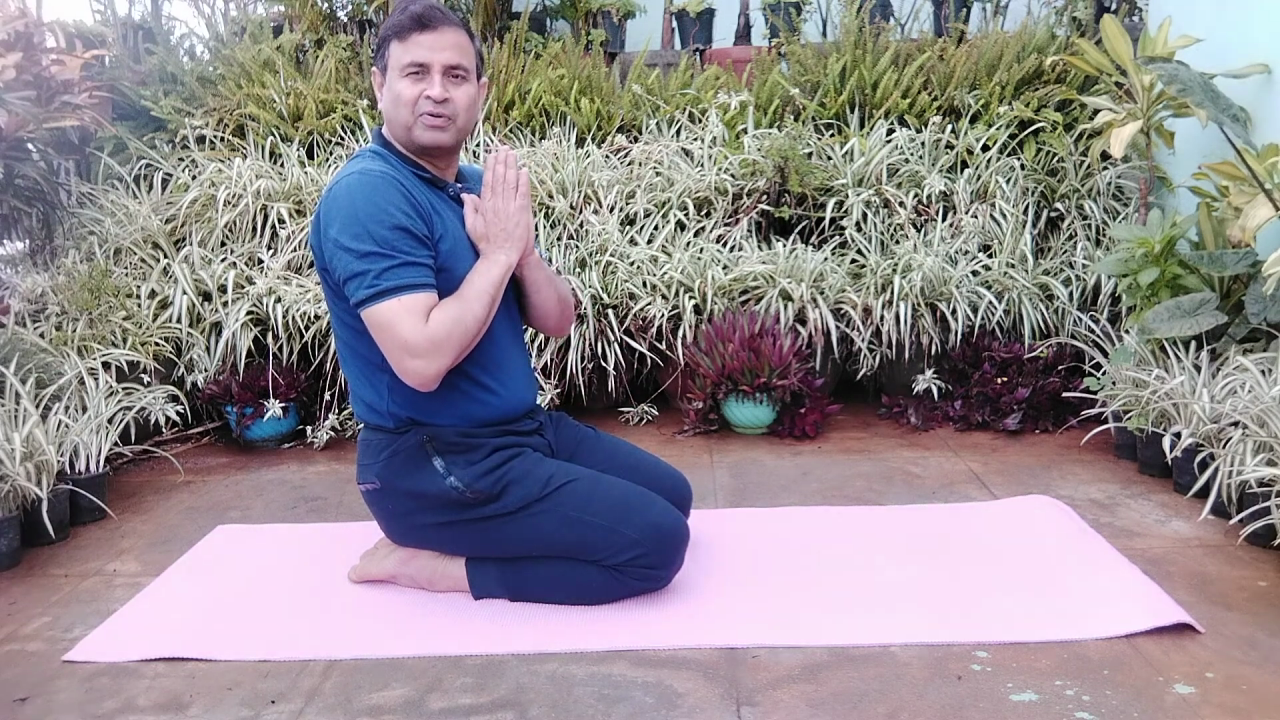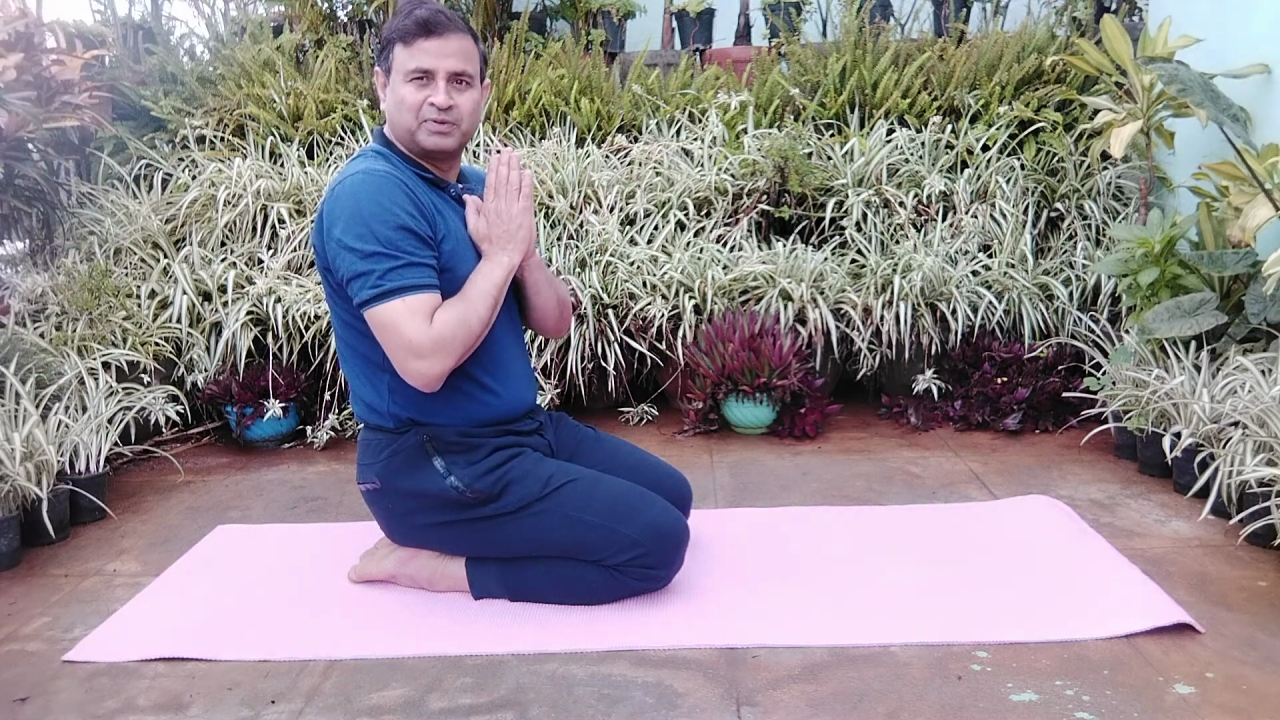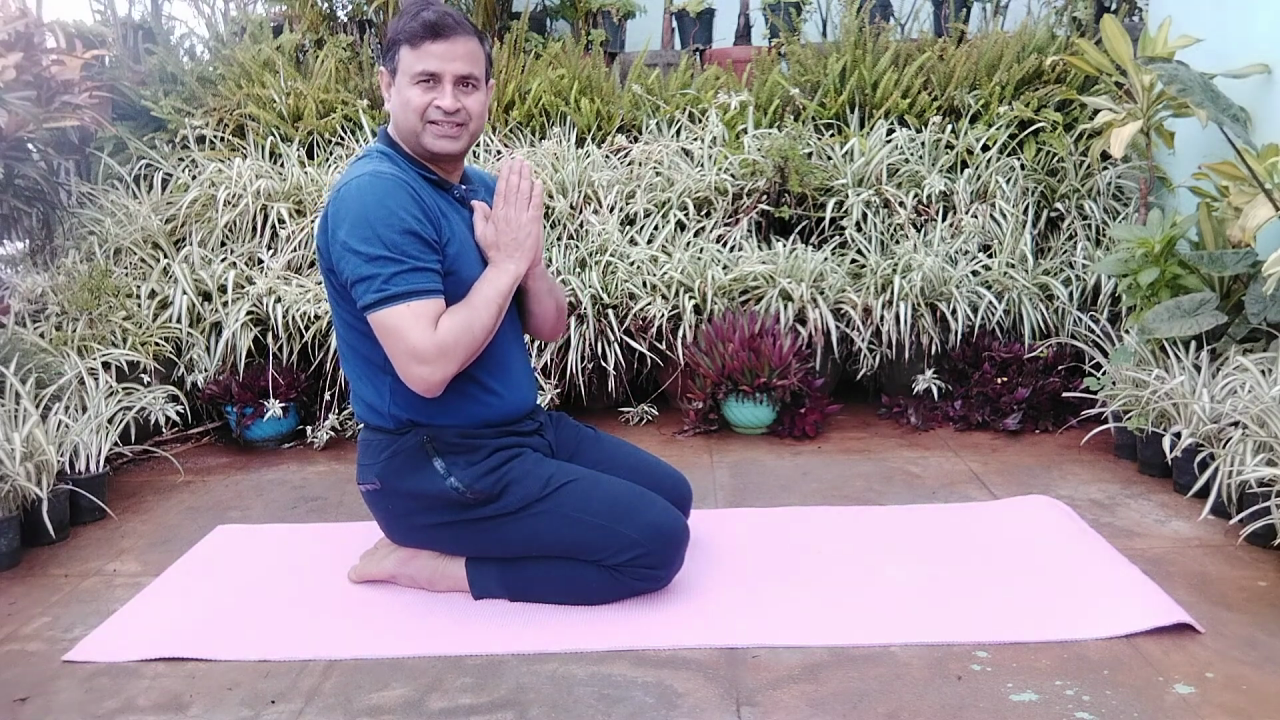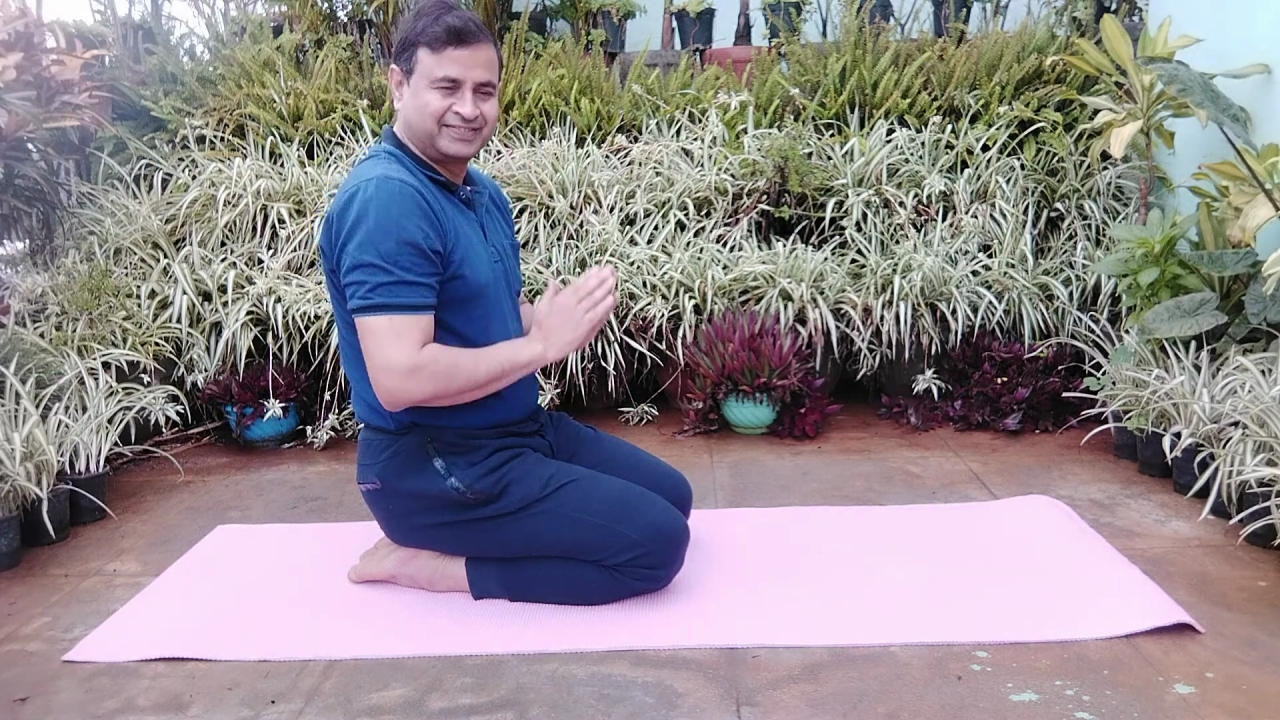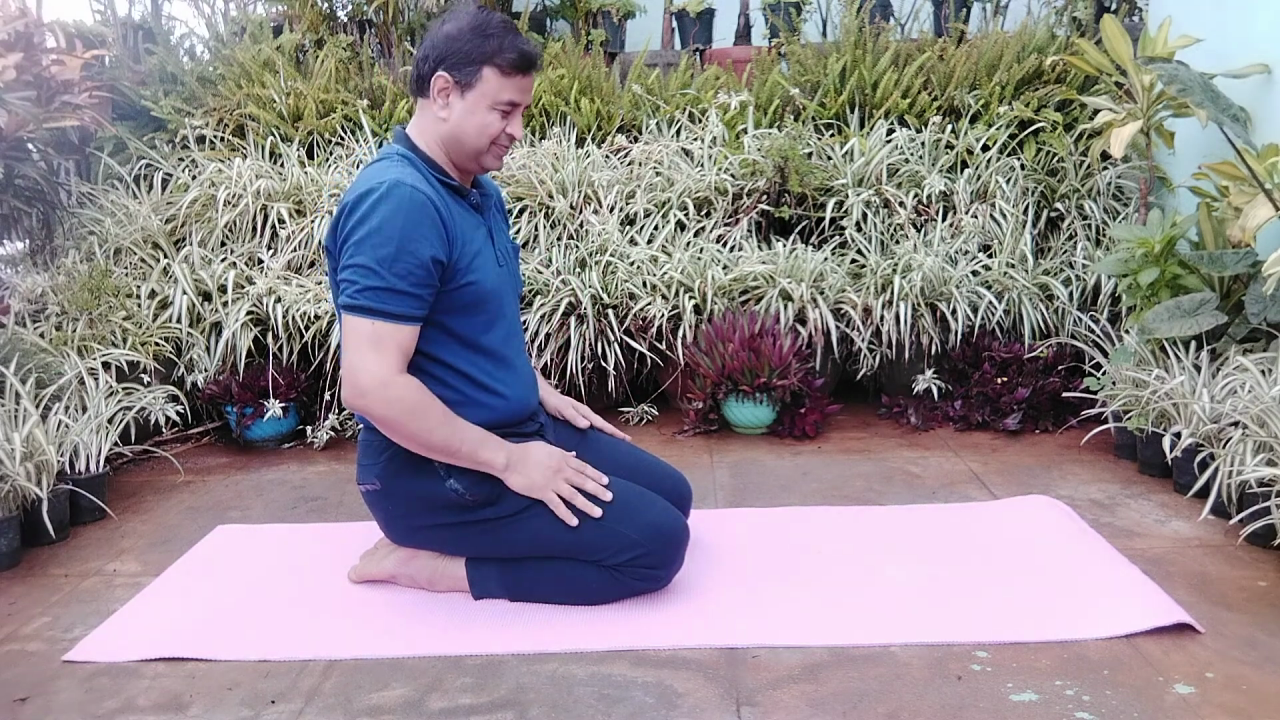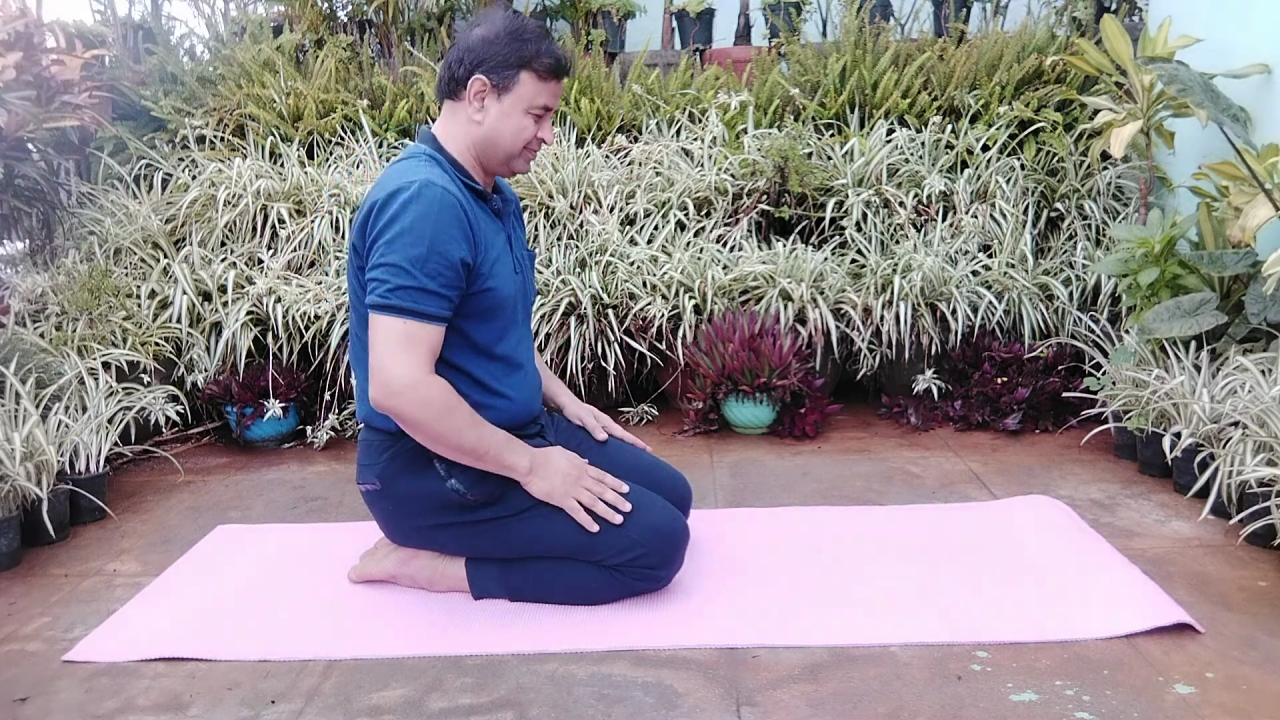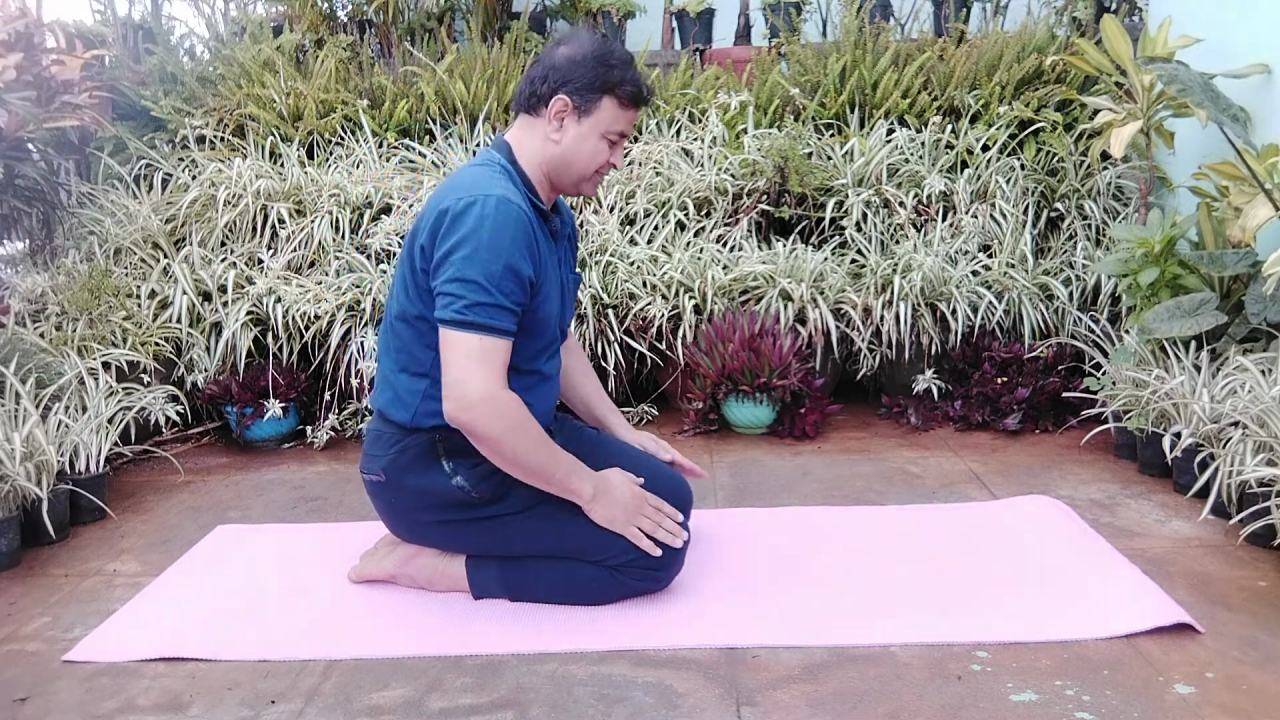
dt=0.3s
person 1, frame 1
left shoulder: (479, 187)
right shoulder: (366, 196)
left elbow: (558, 321)
right elbow: (421, 360)
left wrist: (522, 248)
right wrist: (498, 252)
right hip: (432, 464)
left knee: (671, 495)
right knee: (657, 542)
left ankle: (442, 545)
right ankle: (425, 561)
person 1, frame 2
left shoulder: (480, 188)
right shoulder: (369, 195)
left elbow: (555, 323)
right elbow: (426, 361)
left wrist: (523, 250)
right wrist: (500, 254)
right hip: (432, 464)
left knee: (670, 495)
right knee: (656, 541)
left ankle: (435, 546)
right ankle: (425, 562)
person 1, frame 3
left shoulder: (486, 190)
right shoulder: (375, 196)
left elbow: (549, 325)
right elbow: (427, 365)
left wrist: (527, 255)
right wrist: (507, 262)
right hip: (434, 464)
left knee: (671, 494)
right knee: (657, 541)
left ankle: (442, 544)
right ankle: (427, 561)
person 1, frame 4
left shoulder: (484, 193)
right shoulder: (383, 199)
right elbow: (401, 380)
left wrist: (559, 320)
right wrist: (540, 345)
right hip: (434, 466)
left knee: (670, 495)
right knee: (656, 541)
left ankle: (445, 543)
right ankle: (427, 561)
person 1, frame 5
left shoulder: (479, 192)
right shoulder: (396, 201)
right elbow: (371, 386)
left wrist: (545, 395)
right wrist: (507, 460)
right hip: (433, 469)
left knee: (669, 495)
right knee: (656, 543)
left ankle: (442, 545)
right ankle: (427, 562)
person 1, frame 6
left shoulder: (494, 195)
right shoulder: (424, 201)
right elbow: (398, 388)
left wrist: (564, 401)
right wrist: (528, 466)
right hip: (433, 468)
left knee: (670, 496)
right knee: (655, 542)
left ankle: (444, 545)
right ankle: (423, 559)
person 1, frame 7
left shoulder: (550, 213)
right shoulder: (490, 211)
left elbow: (554, 345)
right elbow: (470, 402)
left wrist: (625, 433)
right wrist: (589, 490)
right hip: (437, 465)
left knee: (667, 497)
right knee: (649, 550)
left ankle: (430, 541)
right ankle: (426, 562)
